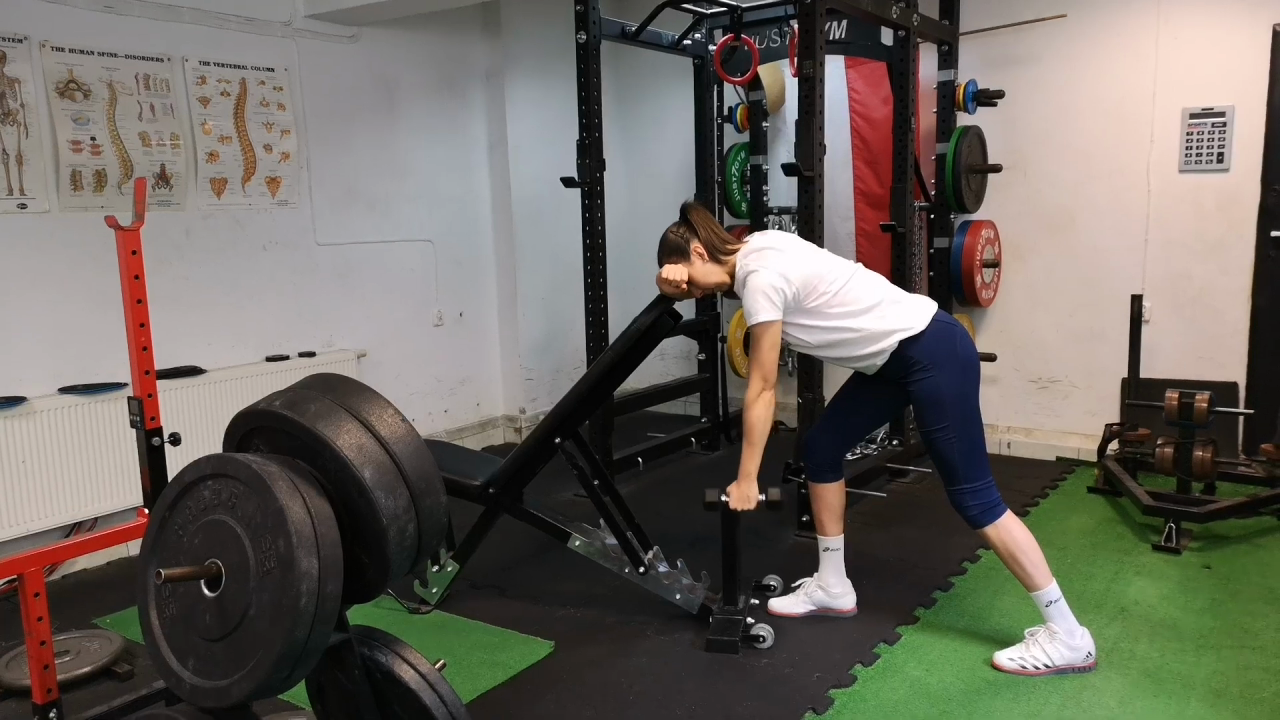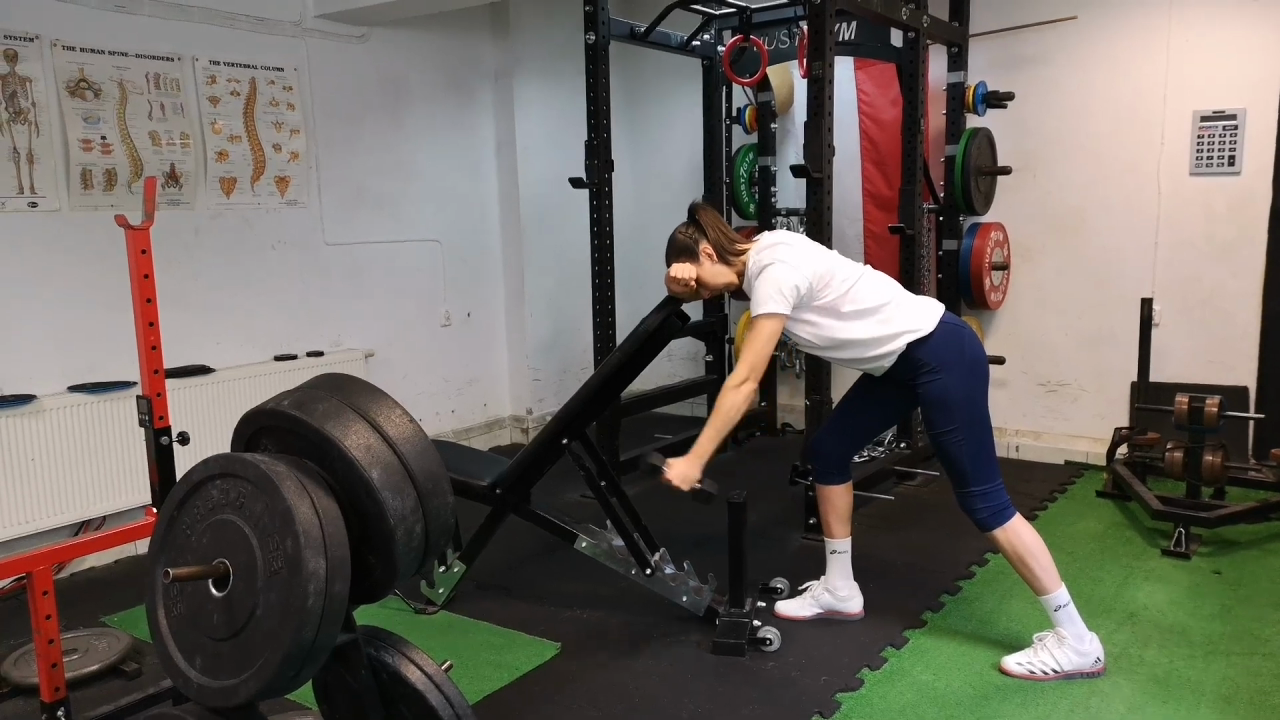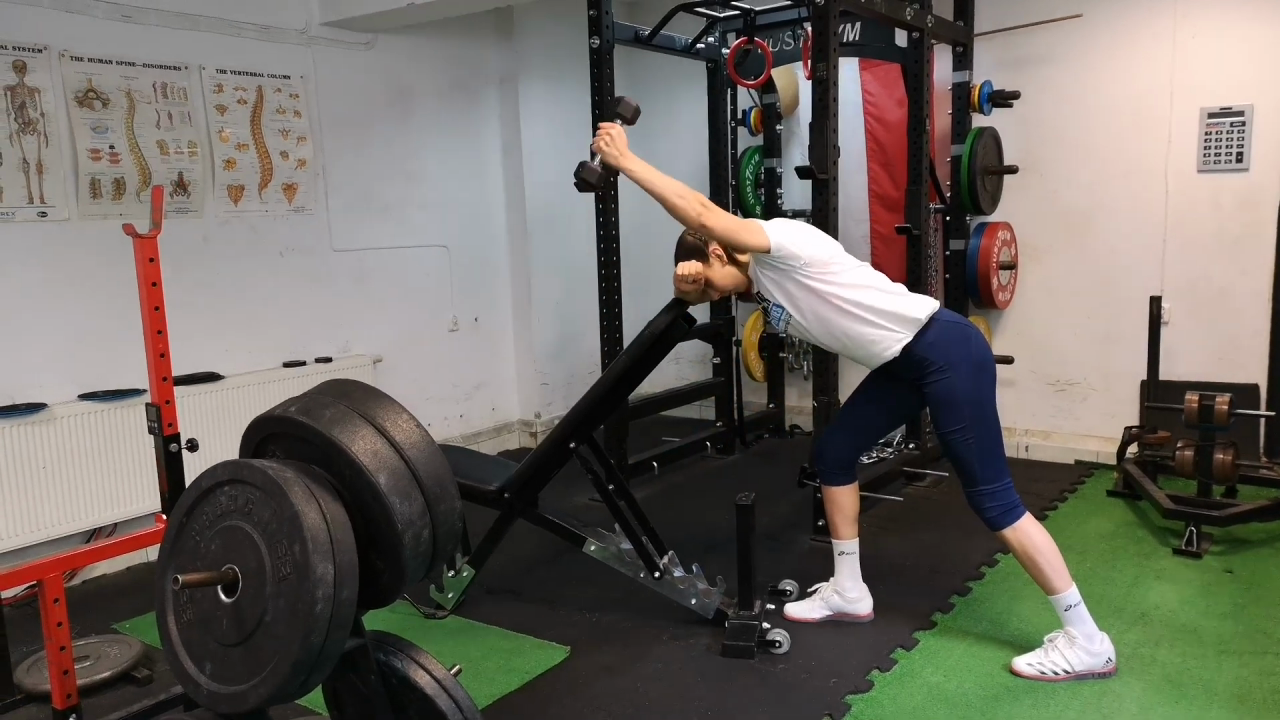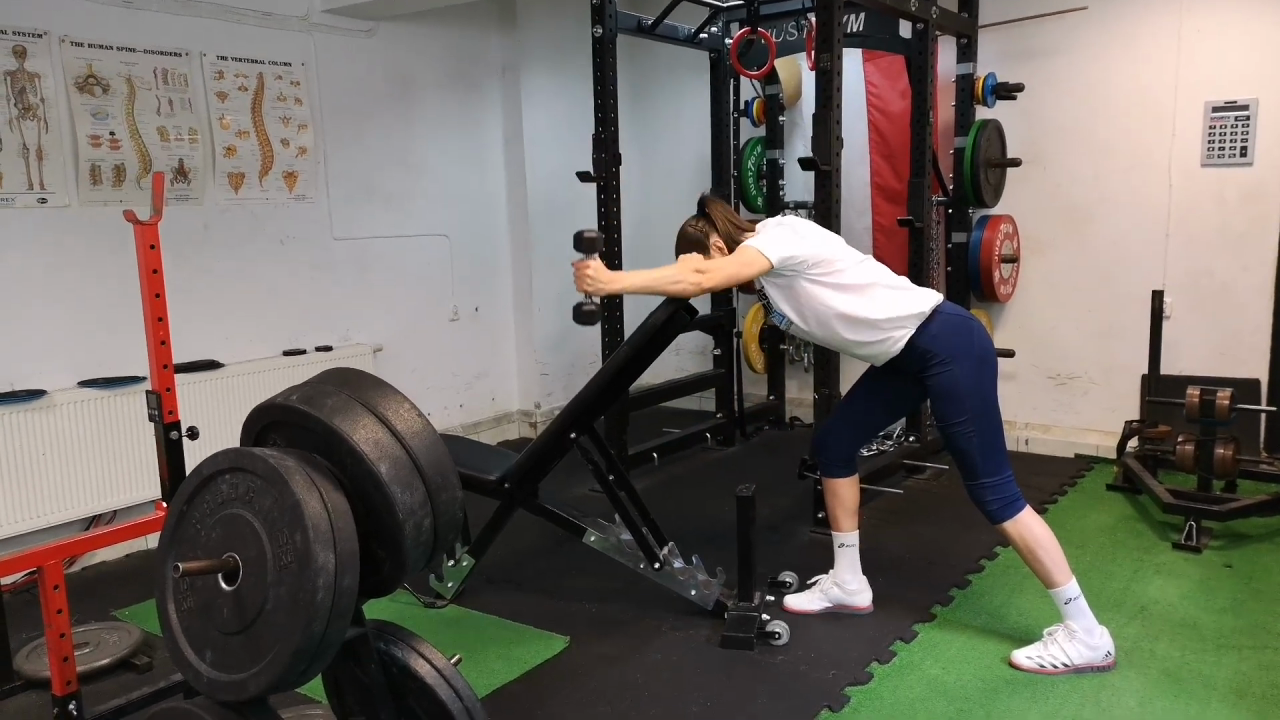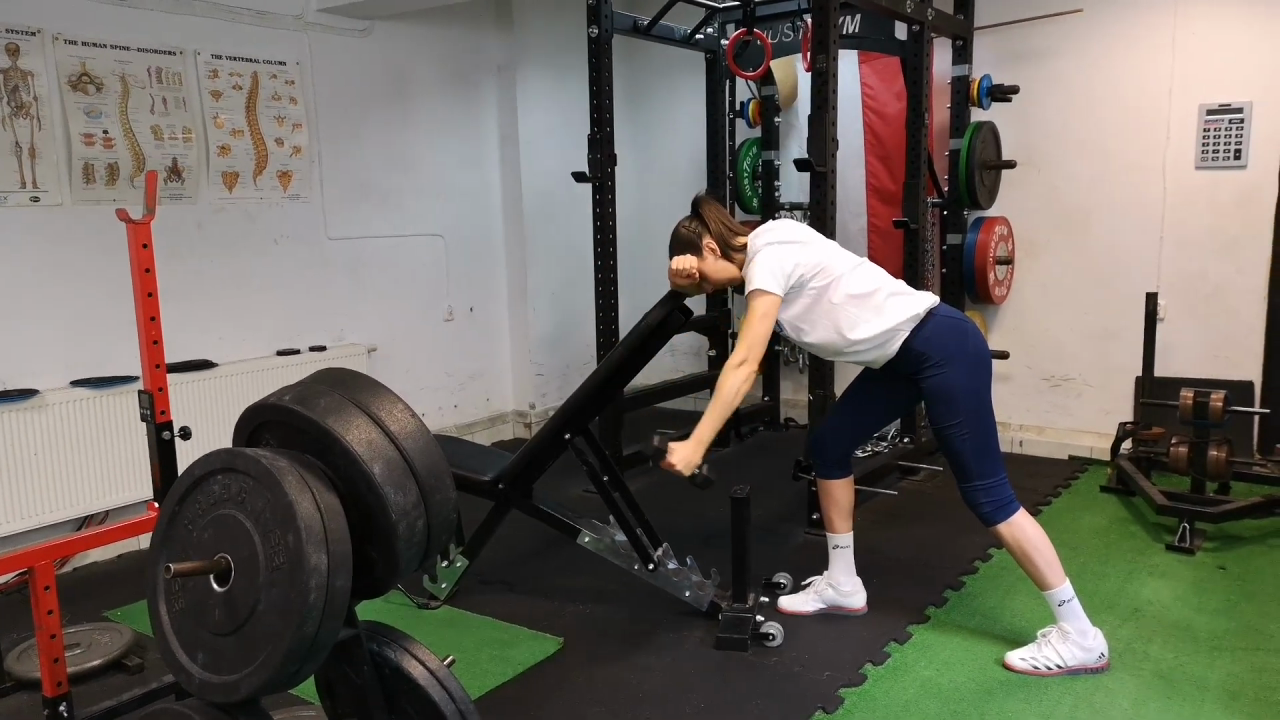
dt=1s
person 1, frame 1
left shoulder: (761, 277)
right shoulder: (752, 251)
left elbow: (762, 390)
left wrist: (747, 479)
right wrist: (674, 279)
left hip: (932, 352)
right hip: (896, 355)
left knee: (972, 495)
right knee: (821, 449)
left ankle: (1067, 636)
right ankle: (833, 587)
person 1, frame 2
left shoulder: (773, 271)
right shoulder: (756, 256)
left elbow: (744, 380)
right elbow: (688, 288)
left wrist: (694, 461)
right wrist: (681, 279)
left hip: (941, 355)
right hip: (902, 358)
left knee: (982, 498)
right knee: (827, 451)
left ankle: (1077, 642)
right ankle: (840, 590)
person 1, frame 3
left shoulder: (778, 242)
right shoulder: (759, 283)
left elbow: (703, 214)
right elbow: (692, 290)
left wrist: (625, 161)
right wrist: (689, 280)
left hip: (945, 351)
right hip: (903, 362)
left knee: (991, 498)
right knee: (833, 453)
left ankle: (1086, 640)
right ankle: (849, 590)
person 1, frame 4
left shoulder: (779, 238)
right shoulder: (762, 265)
left elbow: (702, 278)
left wrist: (612, 281)
right wrist: (668, 274)
left hip: (947, 344)
right hip: (904, 354)
left knee: (992, 490)
right knee: (832, 445)
left ankle: (1086, 635)
right ankle: (848, 583)
person 1, frame 5
left shoulder: (769, 255)
right shoulder: (761, 250)
left elbow: (744, 364)
right elbow: (688, 283)
left wrist: (695, 446)
right wrist: (683, 273)
left hip: (943, 347)
right hip: (901, 355)
left knee: (986, 493)
right knee: (828, 445)
left ankle: (1080, 637)
right ankle: (843, 585)
